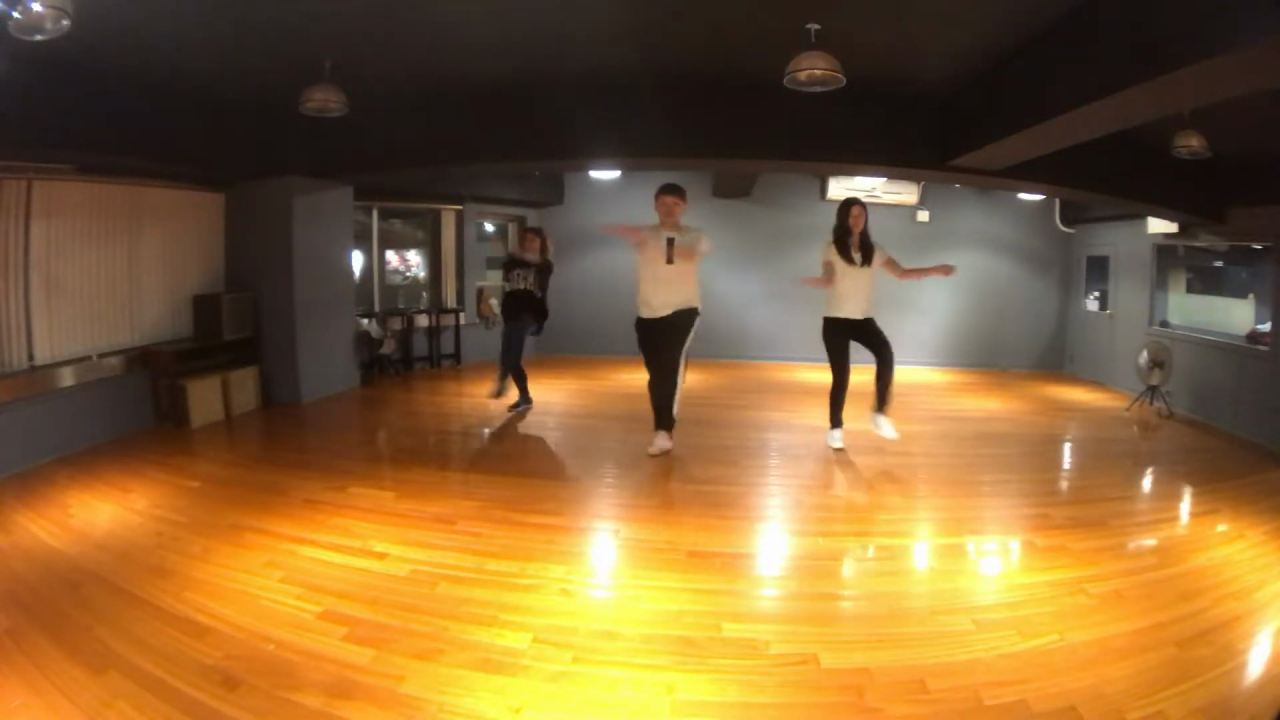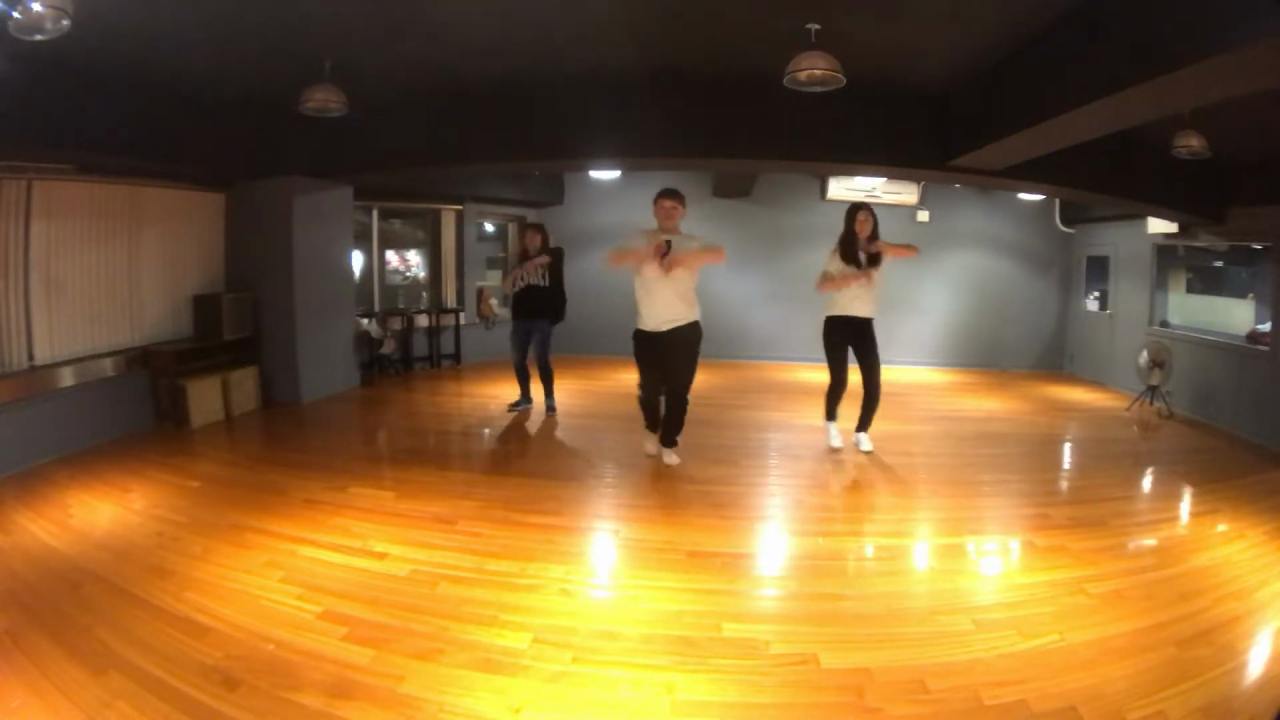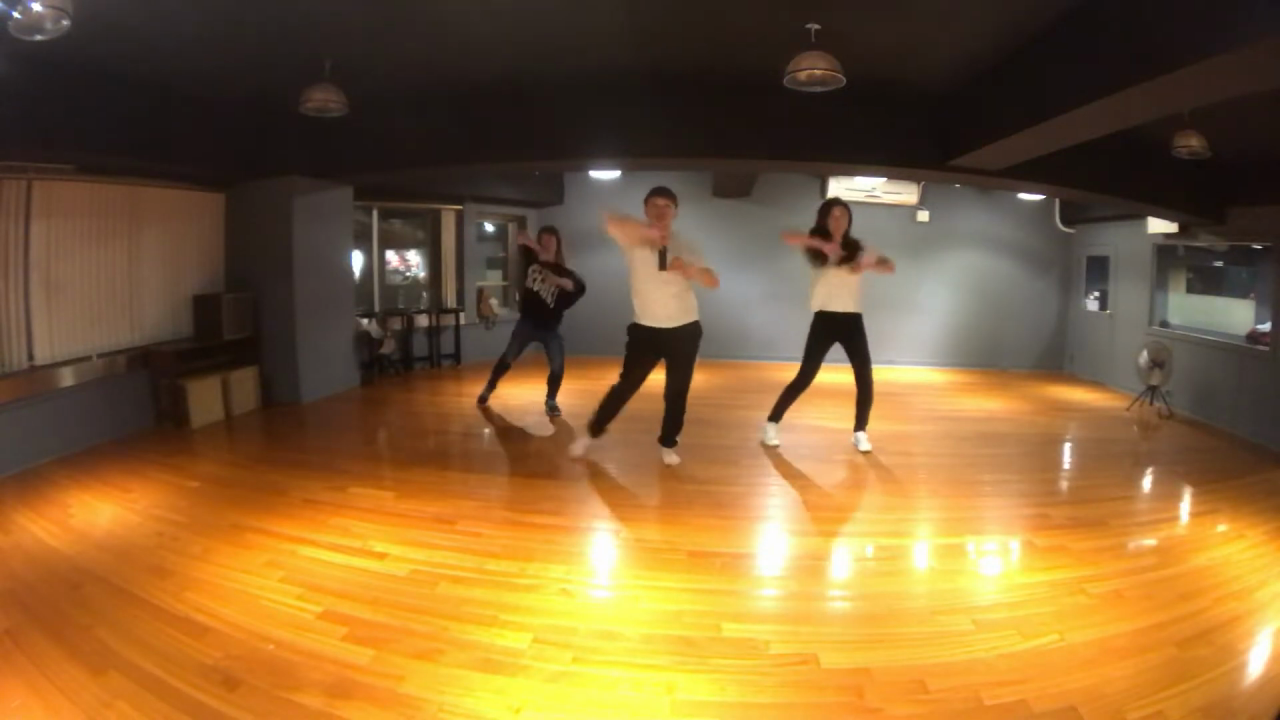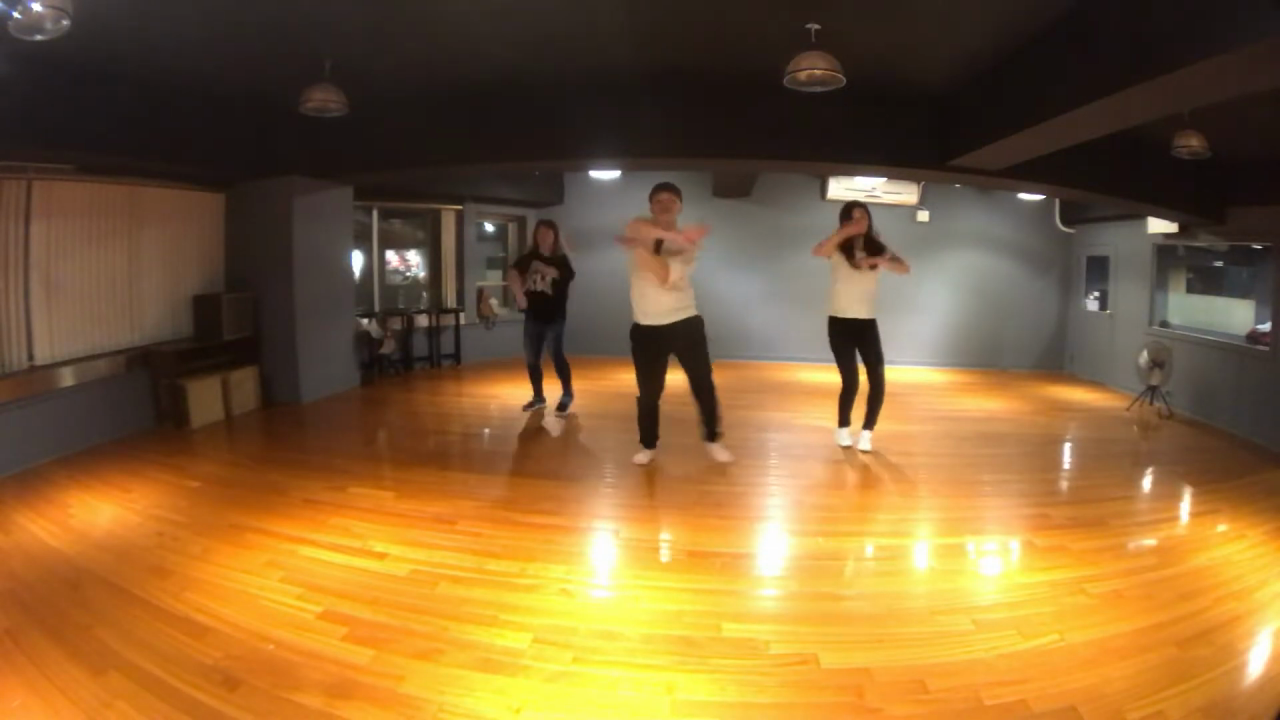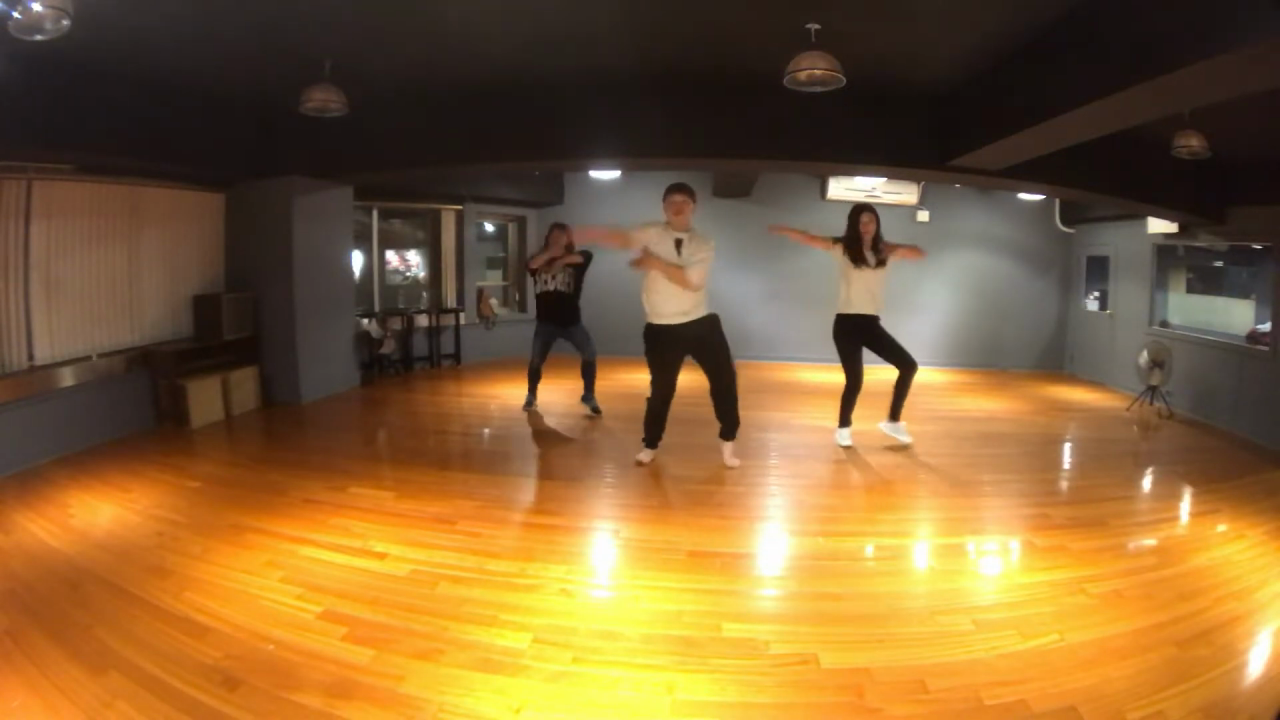
dt=0.5s
person 1, frame 1
left shoulder: (694, 237)
right shoulder: (645, 235)
left elbow: (694, 252)
right elbow: (631, 235)
right wrist: (635, 233)
left hip: (682, 314)
right hip: (648, 318)
left knee: (671, 361)
right knee: (658, 377)
left ankle: (665, 428)
right ankle: (663, 434)
person 1, frame 2
left shoulder: (692, 243)
right shoulder: (642, 242)
left elbow: (717, 254)
right elbow: (615, 259)
left wrist: (678, 260)
right wrist: (645, 254)
left hip: (684, 330)
right hip: (648, 331)
left knee: (677, 392)
right knee: (650, 391)
left ankle: (668, 443)
right ankle: (654, 432)
person 1, frame 3
left shoulder: (686, 248)
right shoulder: (635, 240)
left elbow: (713, 282)
right elbow: (611, 223)
left wrist: (691, 270)
right wrist: (652, 232)
left hip: (684, 330)
right hip: (646, 329)
left knee: (677, 391)
right knee: (626, 384)
left ankle: (668, 444)
right ankle: (592, 433)
person 1, frame 4
left shoulder: (686, 246)
right shoulder: (644, 226)
left elbow: (665, 277)
right elbow: (635, 229)
left wrist: (640, 247)
right wrist: (676, 235)
left hip: (684, 324)
right hip: (646, 328)
left knee: (702, 383)
right knee: (648, 391)
left ankle: (713, 439)
right ankle: (648, 445)
person 1, frame 5
left shoulder: (704, 244)
right shoulder: (653, 233)
left elbow: (691, 280)
right elbow: (624, 238)
left wrist: (655, 262)
right wrist: (594, 234)
left hip: (699, 324)
right hip: (661, 328)
left knee: (724, 379)
right knee: (662, 390)
left ankle: (728, 441)
right ankle: (650, 444)
person 2, frame 1
left shoulder: (873, 250)
right shoulder: (833, 249)
left elbow: (903, 273)
right elbow: (829, 279)
left wrist: (936, 270)
right wrist: (819, 280)
left hip: (863, 320)
right hip: (835, 322)
left knee: (885, 357)
right knee: (840, 379)
left ankle: (880, 415)
right ankle: (835, 428)
person 2, frame 2
left shoulder: (880, 251)
right shoulder: (839, 253)
left elbow: (914, 251)
right elbow: (822, 285)
left wrist: (885, 248)
right wrist: (852, 278)
left hip: (864, 325)
right hip: (837, 323)
left knee: (873, 383)
right knee: (839, 380)
left ankle: (861, 432)
right ankle: (831, 423)
person 2, frame 3
left shoulder: (858, 249)
right shoulder: (817, 245)
left elbow: (889, 266)
right elbow: (787, 238)
left wrist: (867, 265)
right wrist: (819, 243)
left hip: (852, 320)
right hip: (824, 320)
left knee: (865, 382)
right knee: (804, 378)
left ankle: (860, 432)
right ankle: (772, 423)
person 2, frame 4
left shoulder: (877, 249)
right shoulder: (838, 248)
left elbow: (904, 269)
right elbow: (818, 251)
left wrist: (883, 260)
right wrist: (844, 232)
left hip: (867, 323)
right hip: (840, 323)
left knee: (877, 382)
right knee: (851, 381)
left ankle: (866, 430)
right ankle: (843, 428)
person 2, frame 5
left shoulder: (885, 249)
right shoulder: (842, 247)
left elbow: (920, 253)
right elbow: (808, 239)
left wrist: (899, 250)
right wrist: (782, 230)
left hip: (870, 324)
right hip: (848, 322)
left knee: (909, 366)
right knee: (854, 381)
left ankle: (893, 422)
right ankle: (843, 428)
person 3, frame 1
left shoulder: (544, 264)
right shoulder: (514, 262)
left elbow: (538, 261)
left wrist: (525, 256)
left hip: (530, 315)
right hip: (512, 315)
left knee: (511, 341)
right knee: (513, 357)
left ankle: (502, 381)
right ankle: (524, 397)
person 3, frame 2
left shoulder: (548, 259)
right shoulder: (520, 264)
left elbow: (557, 253)
right elbow: (506, 288)
left wrist: (533, 262)
right wrist: (512, 273)
left hip: (542, 317)
right hip: (520, 318)
left knee: (541, 358)
right knee: (518, 360)
left ankle: (549, 399)
right ankle: (525, 398)
person 3, frame 3
left shoulder: (563, 271)
right shoulder: (533, 261)
left elbow: (579, 289)
right elbow: (523, 239)
left wrist: (559, 280)
right wrist: (537, 249)
left hip: (549, 326)
right hip: (527, 322)
left knee: (557, 366)
right knee: (508, 357)
left ankle: (551, 401)
right ankle: (489, 389)
person 3, frame 4
left shoulder: (560, 259)
right shoulder: (527, 258)
left elbow: (568, 275)
right elbow: (512, 273)
left wrist: (546, 268)
right wrist: (519, 293)
left hip: (553, 317)
right hip: (533, 317)
left knee: (555, 354)
right knee: (532, 359)
left ankle: (567, 395)
right ankle: (538, 397)
person 3, frame 5
left shoulder: (572, 260)
right shoulder: (542, 260)
left elbow: (587, 256)
right elbow: (532, 264)
left wrist: (563, 260)
right wrist: (550, 253)
left hip: (571, 320)
right hip: (546, 321)
left knee: (589, 355)
right knee: (536, 361)
left ankle: (589, 397)
right ankle: (531, 396)
